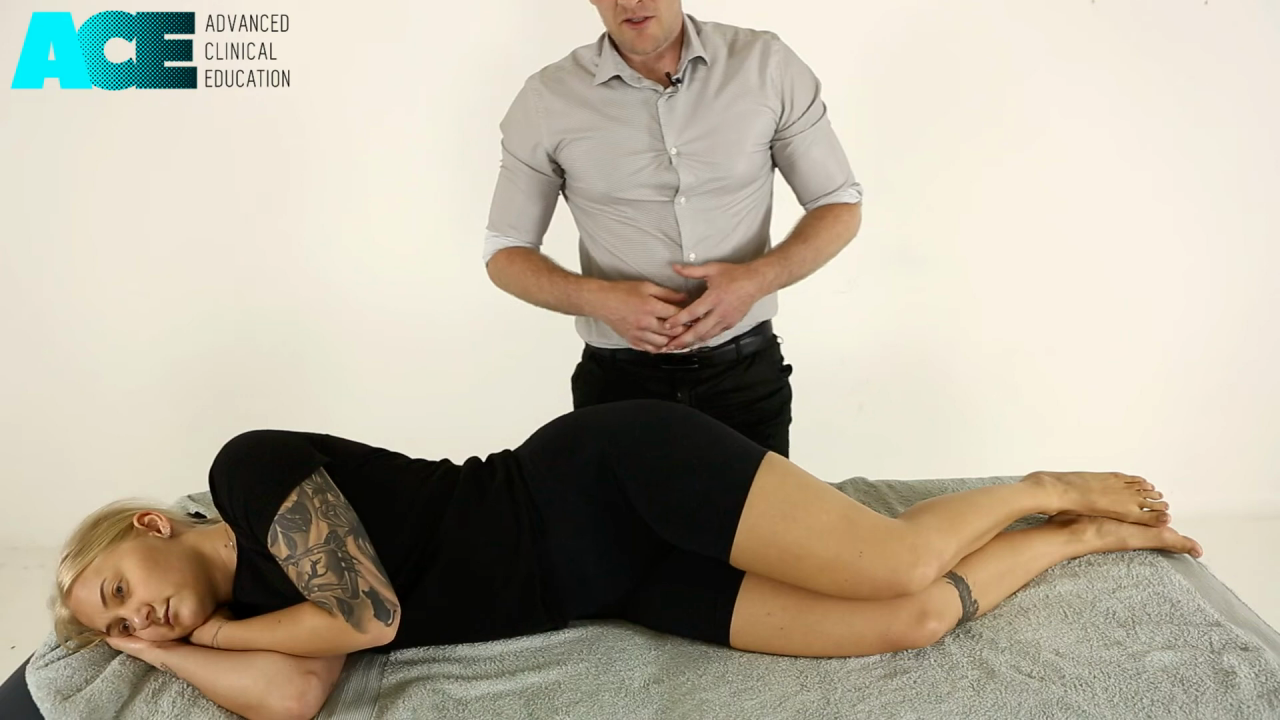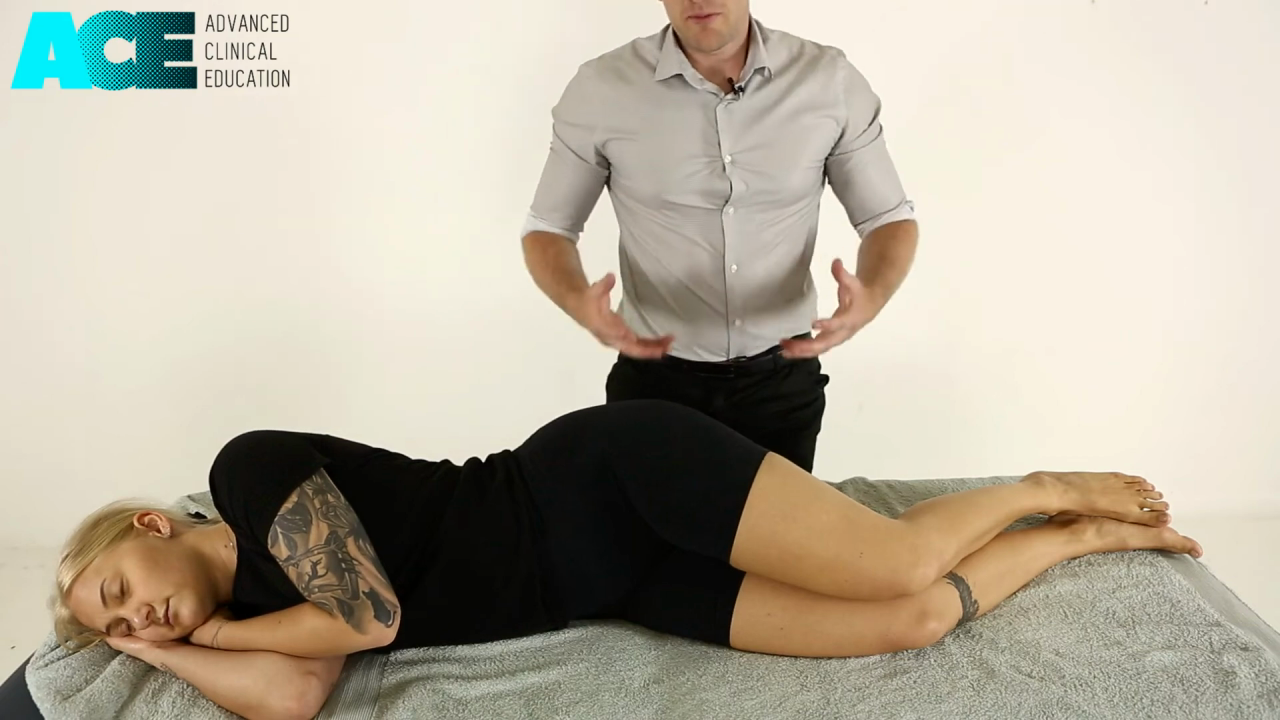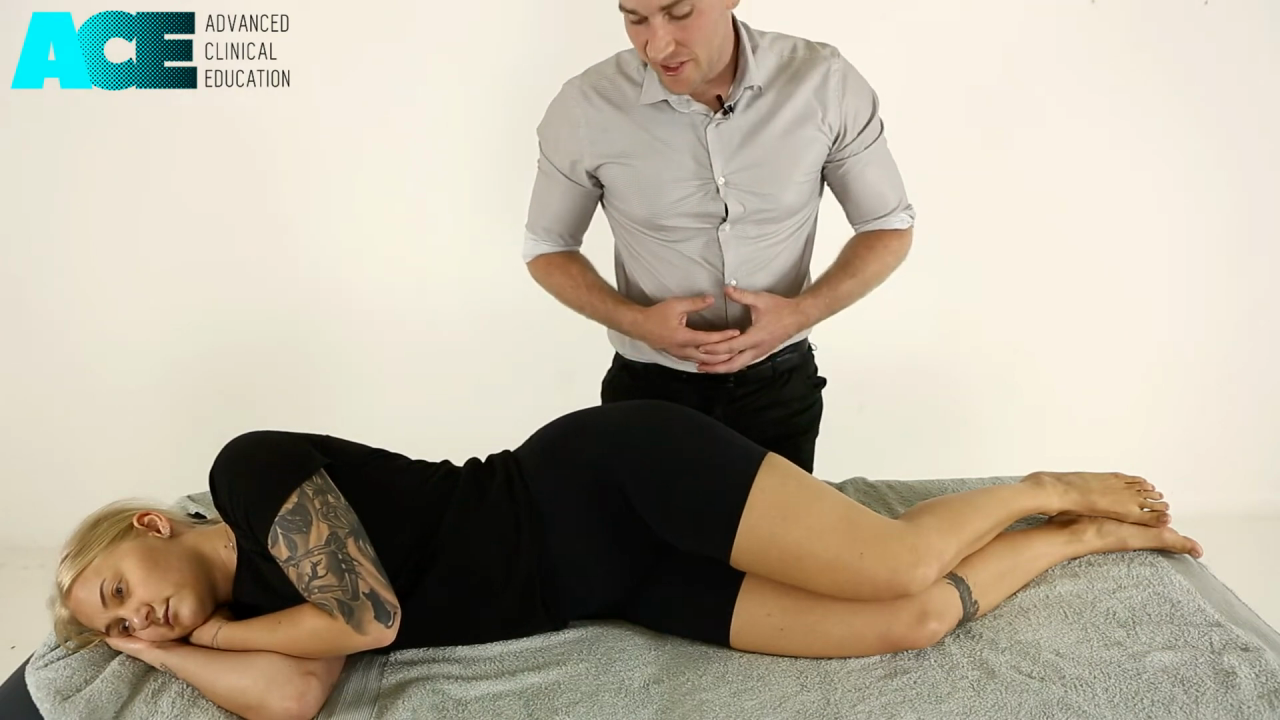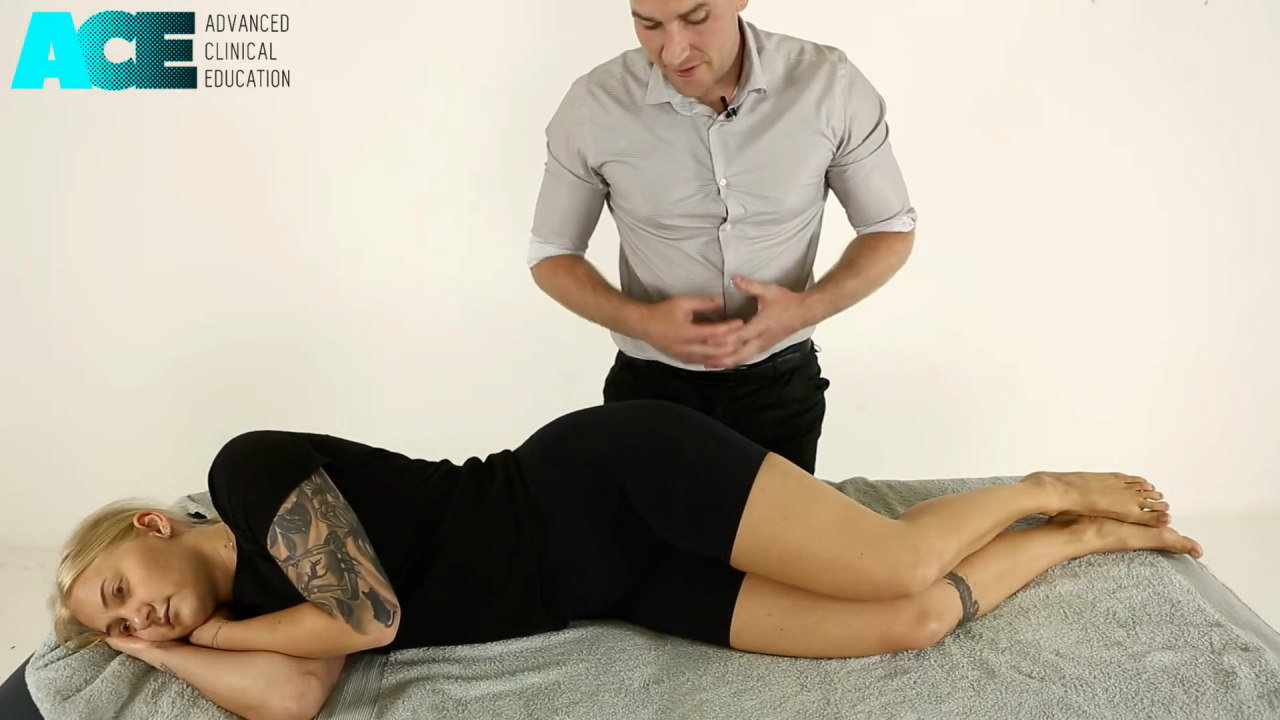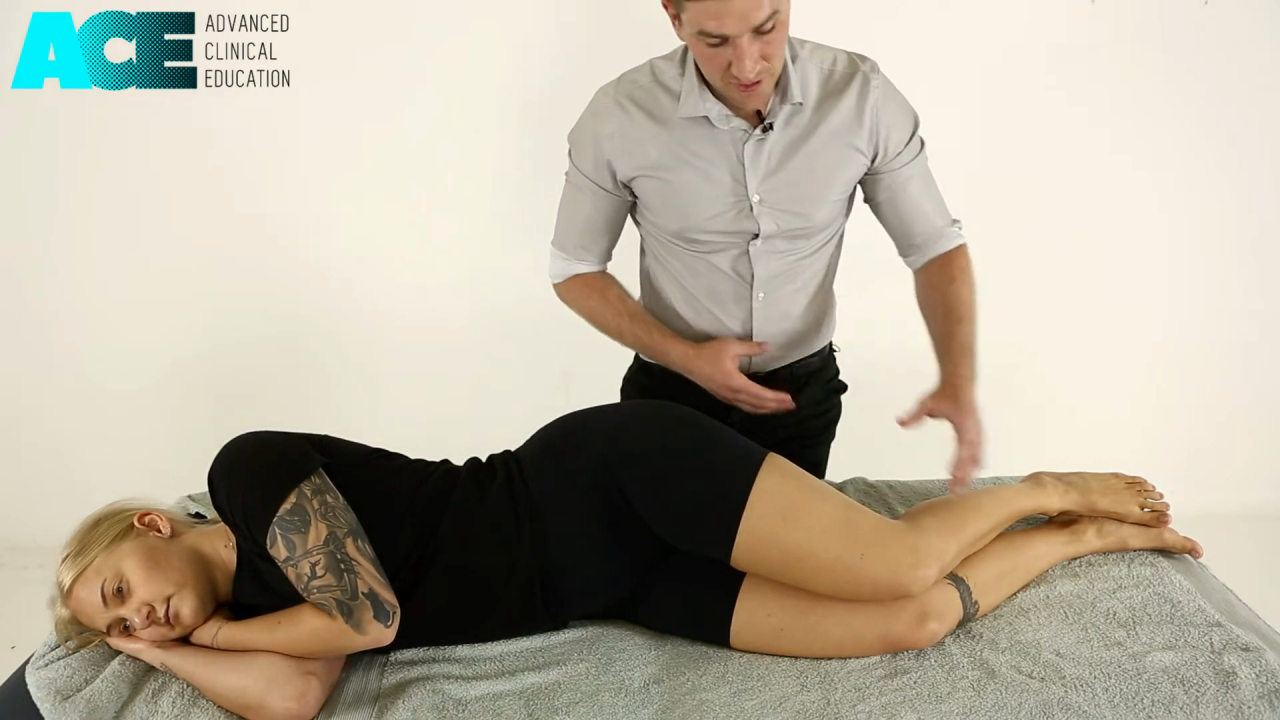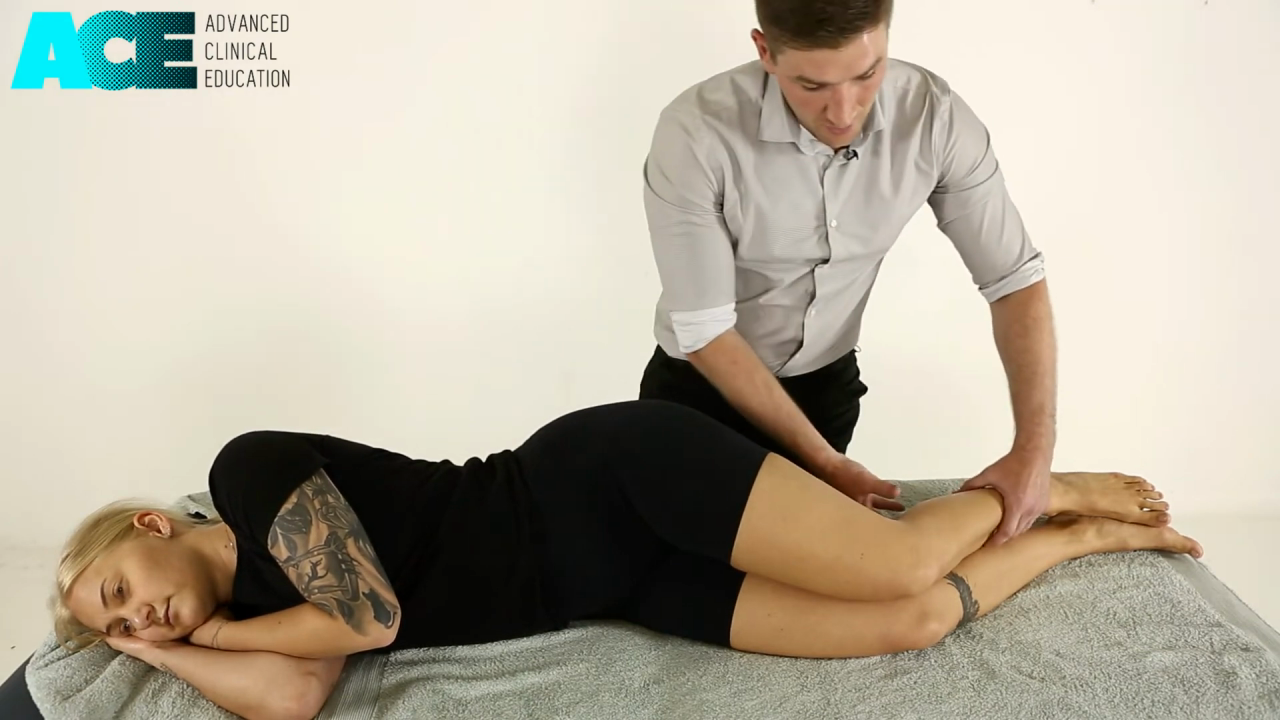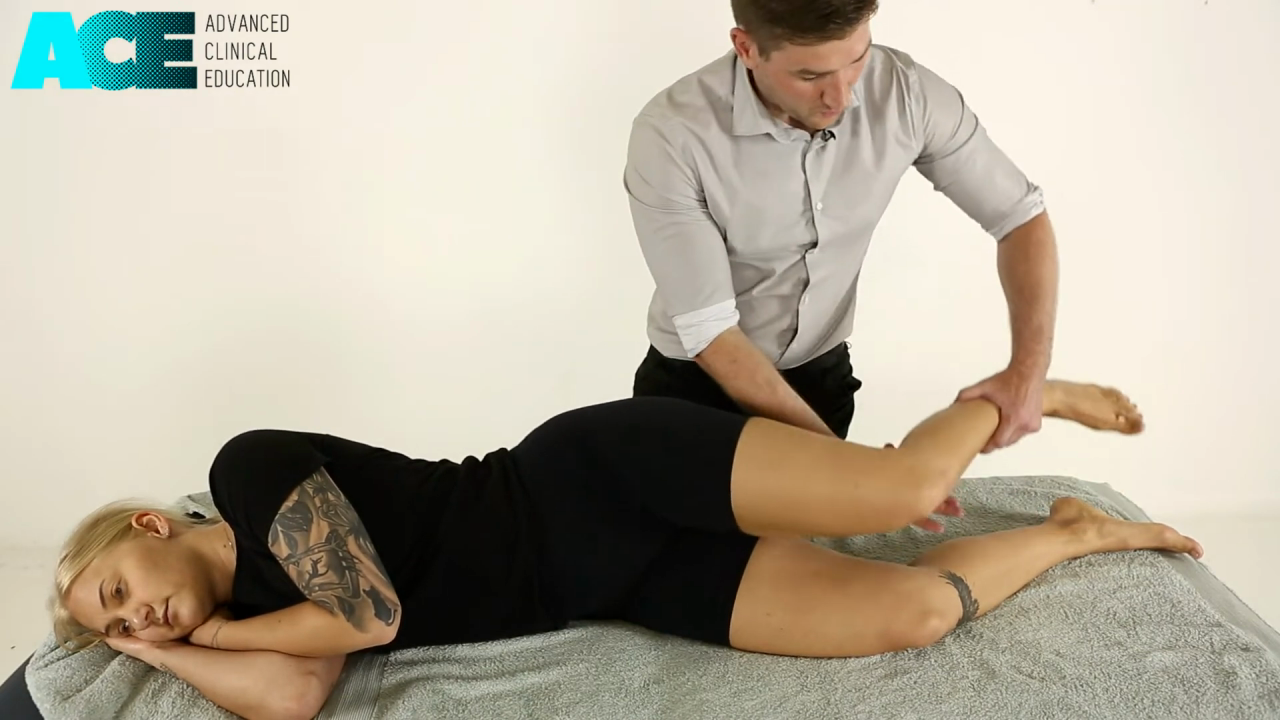
dt=0.7s
person 1, frame 1
left shoulder: (252, 470)
right shoulder: (265, 606)
left elbow: (374, 613)
left wrist: (213, 624)
left hip: (616, 474)
right hip: (622, 583)
left knee: (901, 570)
right knee: (910, 620)
left ankle: (1049, 488)
right ankle: (1086, 535)
person 1, frame 2
left shoulder: (251, 470)
right shoulder: (264, 603)
left elbow: (373, 614)
left wrist: (214, 626)
left hip: (611, 473)
right hip: (621, 586)
left knee: (899, 567)
right knee: (910, 620)
left ankle: (1051, 490)
right ankle: (1085, 537)
person 1, frame 3
left shoulder: (251, 470)
right shoulder: (262, 605)
left elbow: (373, 614)
left wrist: (212, 626)
left hip: (612, 472)
right hip: (622, 587)
left knee: (900, 567)
right knee: (910, 619)
left ankle: (1050, 488)
right ankle: (1084, 536)
person 1, frame 4
left shoulder: (250, 471)
right shoulder: (263, 604)
left elbow: (373, 613)
left wrist: (208, 626)
left hip: (612, 475)
right hip: (625, 589)
left knee: (900, 566)
right knee: (909, 620)
left ankle: (1049, 490)
right ankle: (1084, 538)
person 1, frame 5
left shoulder: (248, 472)
right shoulder: (262, 603)
left elbow: (374, 615)
left wrist: (225, 623)
left hip: (612, 477)
right hip: (623, 586)
left knee: (899, 573)
right knee: (913, 621)
left ankle: (1049, 491)
right ankle: (1083, 540)
person 1, frame 6
left shoulder: (250, 471)
right shoulder: (261, 603)
left elbow: (373, 615)
left wrist: (205, 619)
left hip: (609, 477)
right hip: (620, 589)
left knee: (900, 570)
right knee: (912, 621)
left ankle: (1043, 486)
right ankle: (1074, 536)
person 1, frame 7
left shoulder: (249, 471)
right shoulder: (257, 609)
left elbow: (374, 614)
left wrist: (213, 628)
left hip: (604, 476)
right hip: (620, 586)
left knee: (900, 486)
right knee: (914, 612)
right ankle: (1076, 530)
person 2, frame 1
left shoulder: (767, 65)
right shoulder: (547, 100)
left elbow: (840, 206)
right elbow: (505, 253)
left wrist: (759, 278)
right wrist: (598, 298)
left hip: (746, 371)
right hip: (619, 379)
person 2, frame 2
left shoulder: (829, 80)
right shoulder: (600, 89)
left elbow: (891, 219)
right elbow: (547, 229)
left wrist: (872, 297)
right wrist: (578, 305)
left hip: (782, 379)
right hip: (654, 379)
person 2, frame 3
left shoulder: (825, 82)
right shoulder: (585, 107)
left elbow: (889, 226)
right elbow: (546, 248)
left wrist: (801, 312)
right wrist: (636, 321)
left hip: (780, 384)
right hip: (649, 388)
person 2, frame 4
left shoulder: (830, 85)
right shoulder: (593, 106)
left elbow: (893, 230)
right elbow: (550, 256)
left wrist: (806, 308)
right wrist: (641, 319)
left hip: (782, 384)
right hip: (652, 386)
person 2, frame 5
left shoulder: (861, 96)
right shoulder: (619, 115)
left elbow: (938, 246)
right elbow: (574, 270)
left wrist: (959, 378)
right wrist: (685, 358)
left hip: (803, 389)
right hip: (671, 392)
person 2, frame 6
left shoulder: (935, 117)
right shoulder: (695, 132)
left elbow: (1017, 280)
right elbow: (704, 333)
left wrist: (1034, 448)
right wrist: (825, 464)
left hip: (825, 385)
right hip: (700, 387)
person 2, frame 7
left shoulder: (907, 92)
right shoulder: (669, 136)
left elbow: (1022, 216)
right elbow: (709, 332)
left wrist: (1028, 368)
left hip: (822, 377)
right hip: (695, 385)
